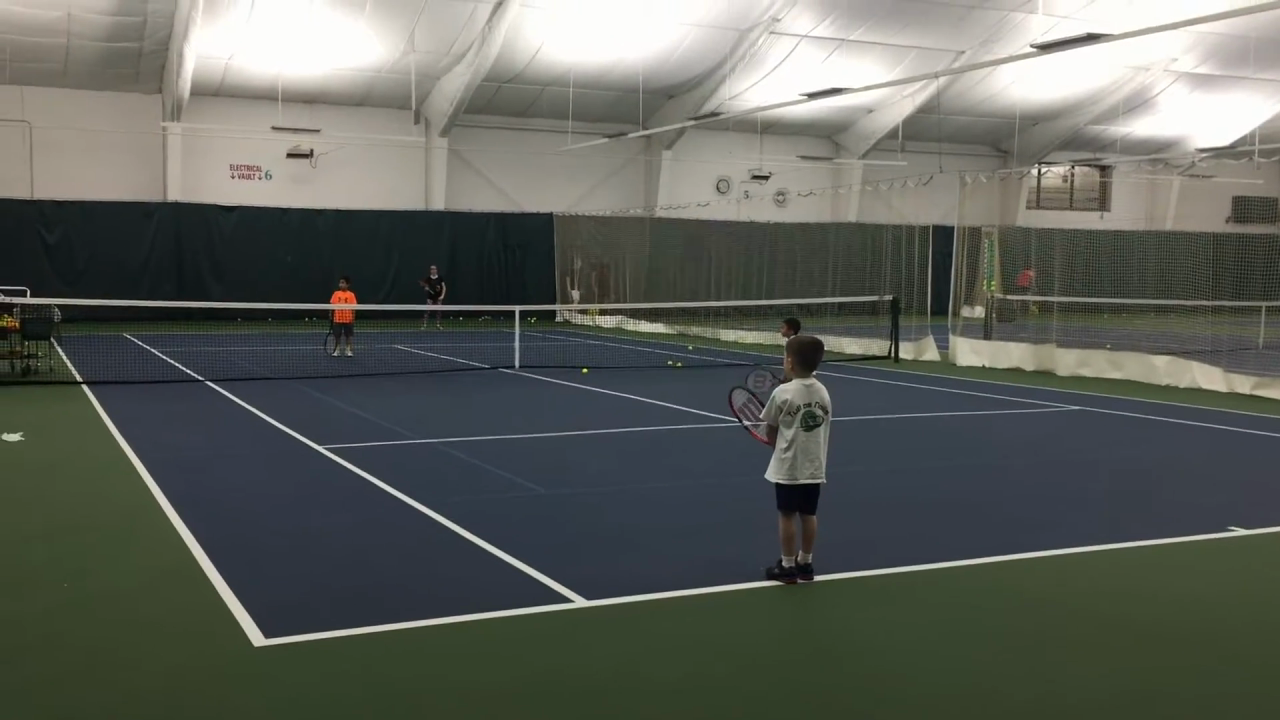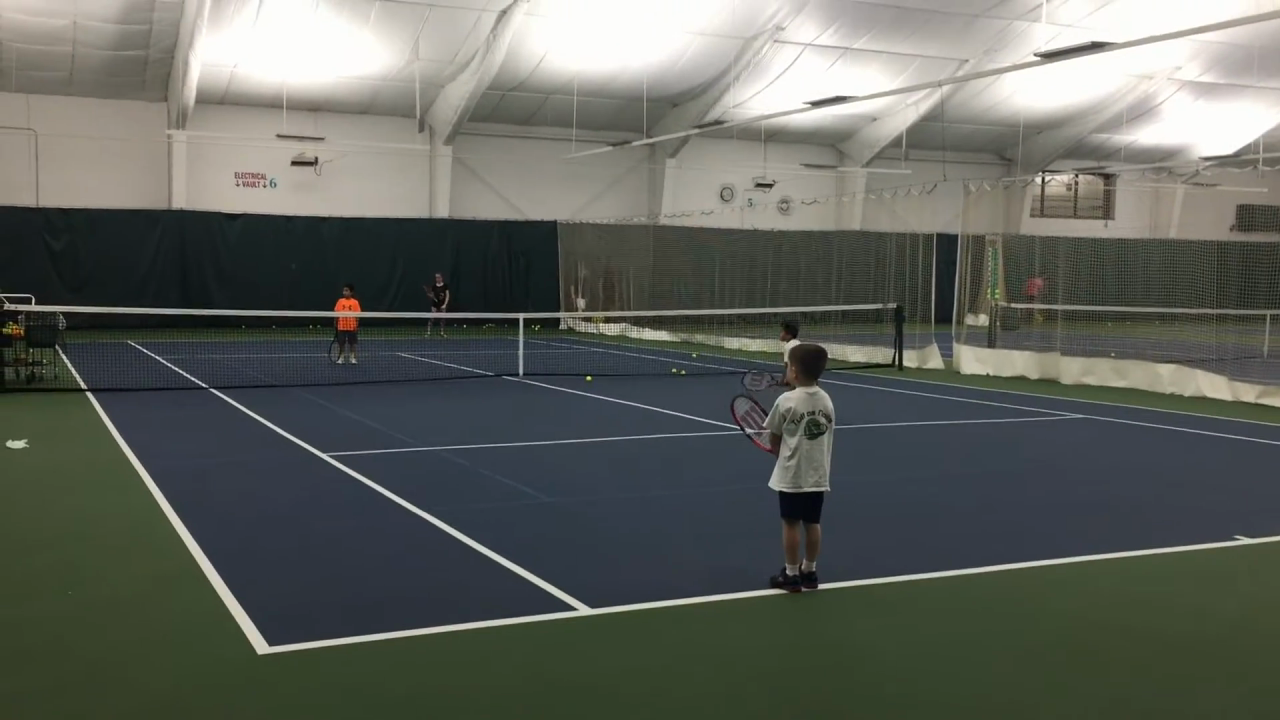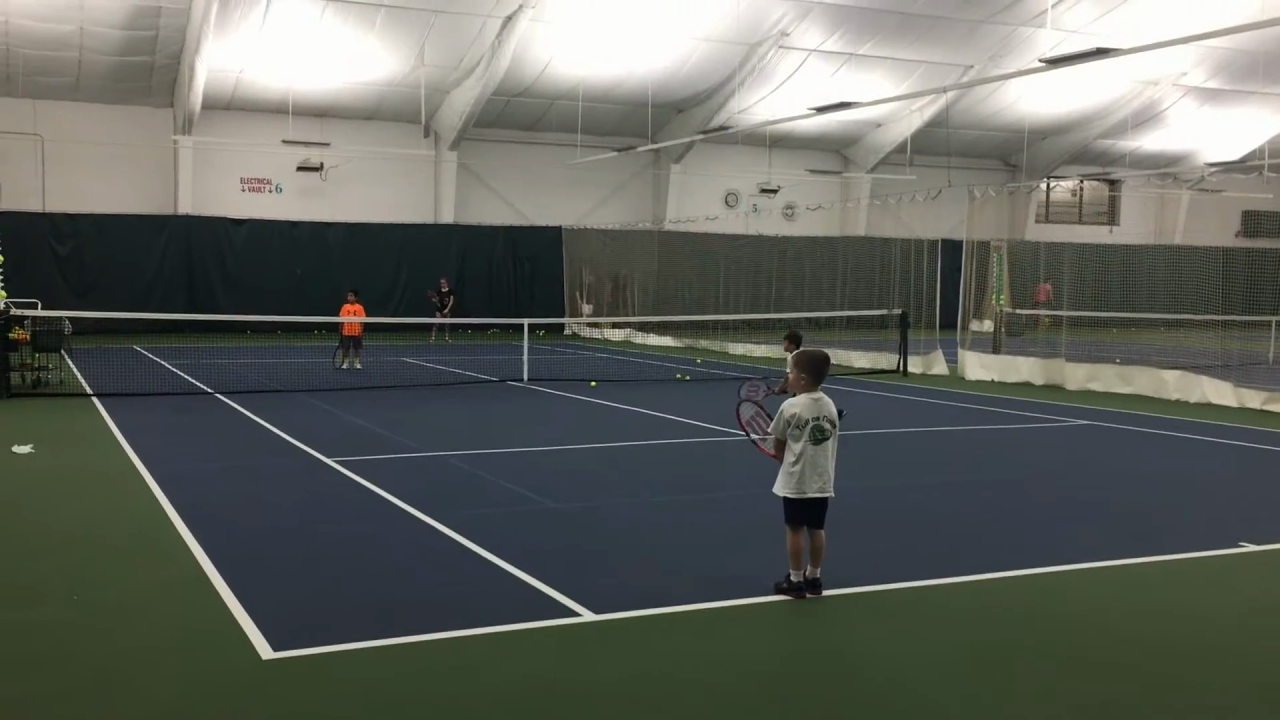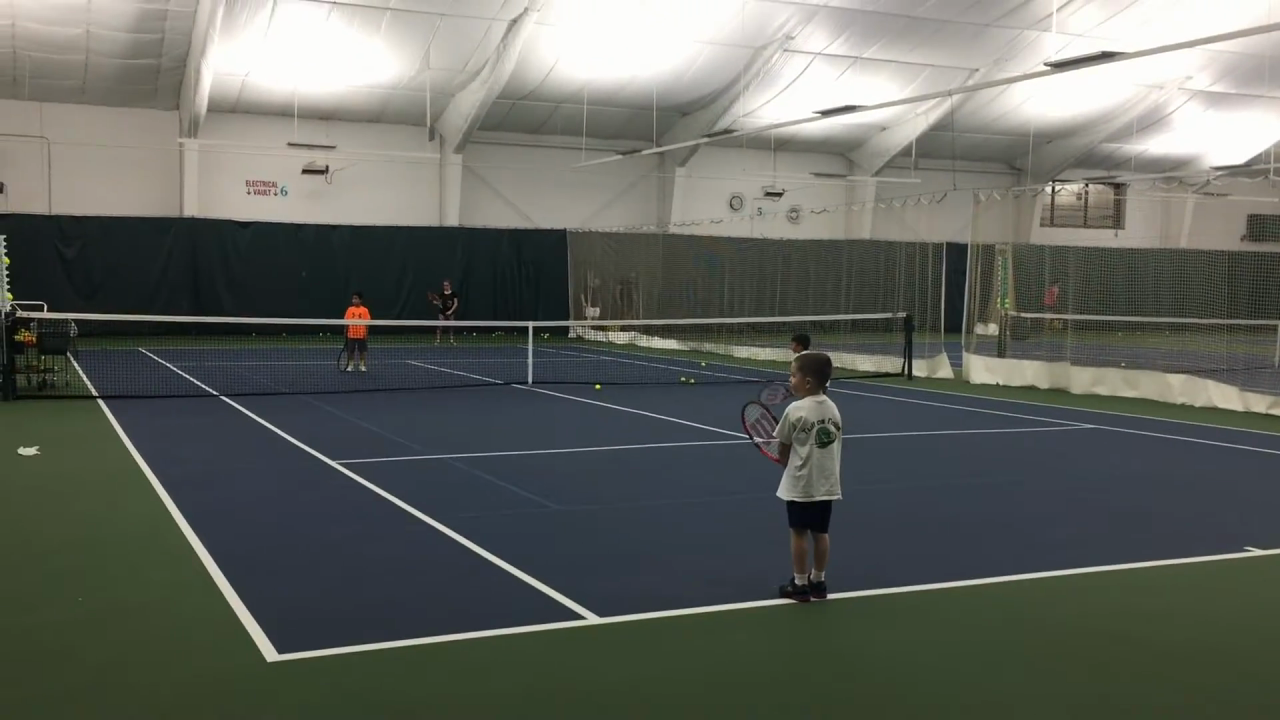
dt=0.2s
person 1, frame 1
left shoulder: (783, 393)
right shoulder: (823, 392)
left elbow: (771, 431)
right elbow: (821, 427)
left wrist: (778, 446)
right wrist: (809, 451)
left hip: (788, 467)
right hip: (814, 467)
left knee: (787, 515)
right knee: (808, 515)
left ankle: (788, 566)
right ankle: (805, 563)
person 1, frame 2
left shoulder: (787, 401)
right shoulder: (826, 400)
left elbow: (774, 439)
right elbow: (825, 434)
left wrist: (781, 455)
right wrist: (812, 459)
left hip: (792, 475)
right hip: (818, 475)
left knee: (791, 524)
right knee: (812, 523)
left ankle: (791, 575)
right ankle: (809, 571)
person 1, frame 3
left shoulder: (791, 406)
right shoulder: (829, 405)
left elbow: (779, 444)
right elbow: (828, 440)
left wrist: (784, 460)
left hip: (796, 481)
right hip: (822, 480)
left knee: (795, 529)
right knee: (816, 529)
left ankle: (796, 580)
right ankle: (813, 577)
person 1, frame 4
left shoulder: (796, 410)
right shoulder: (832, 408)
left elbow: (783, 449)
right elbow: (830, 444)
left wrist: (788, 464)
left hip: (801, 485)
right hip: (827, 483)
left knee: (799, 533)
right knee: (820, 533)
left ankle: (800, 584)
right ankle: (818, 581)
